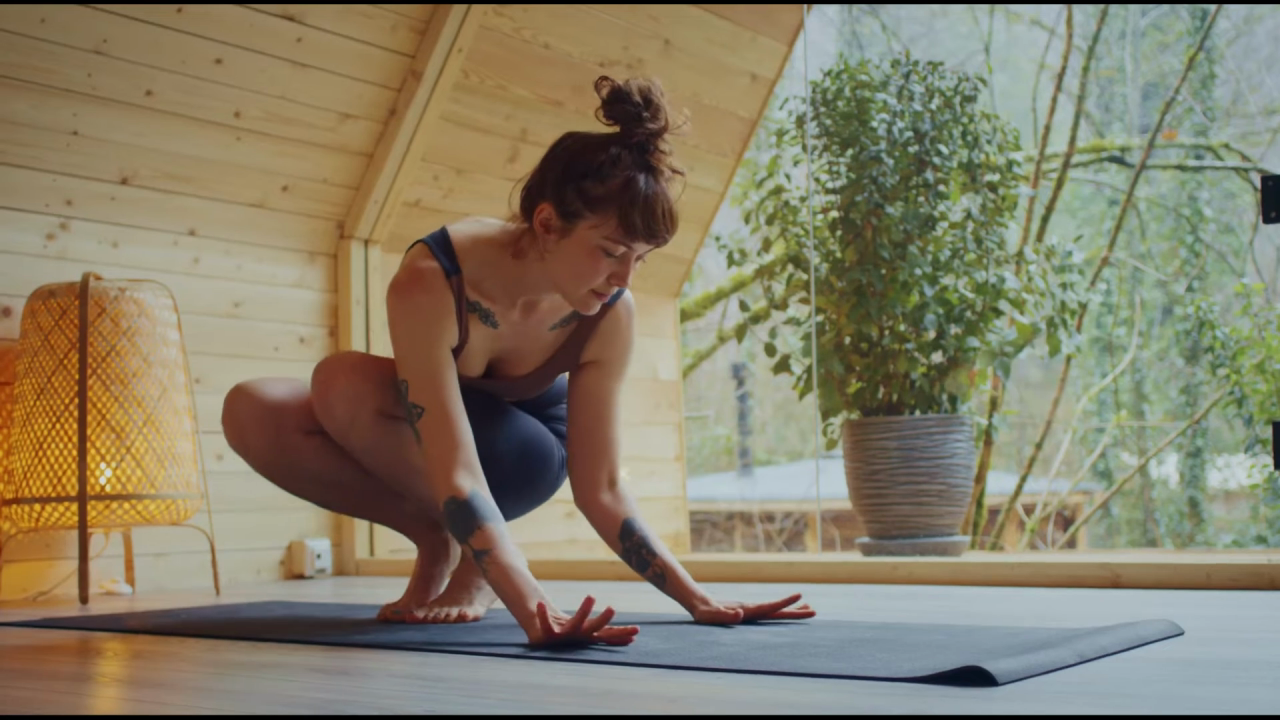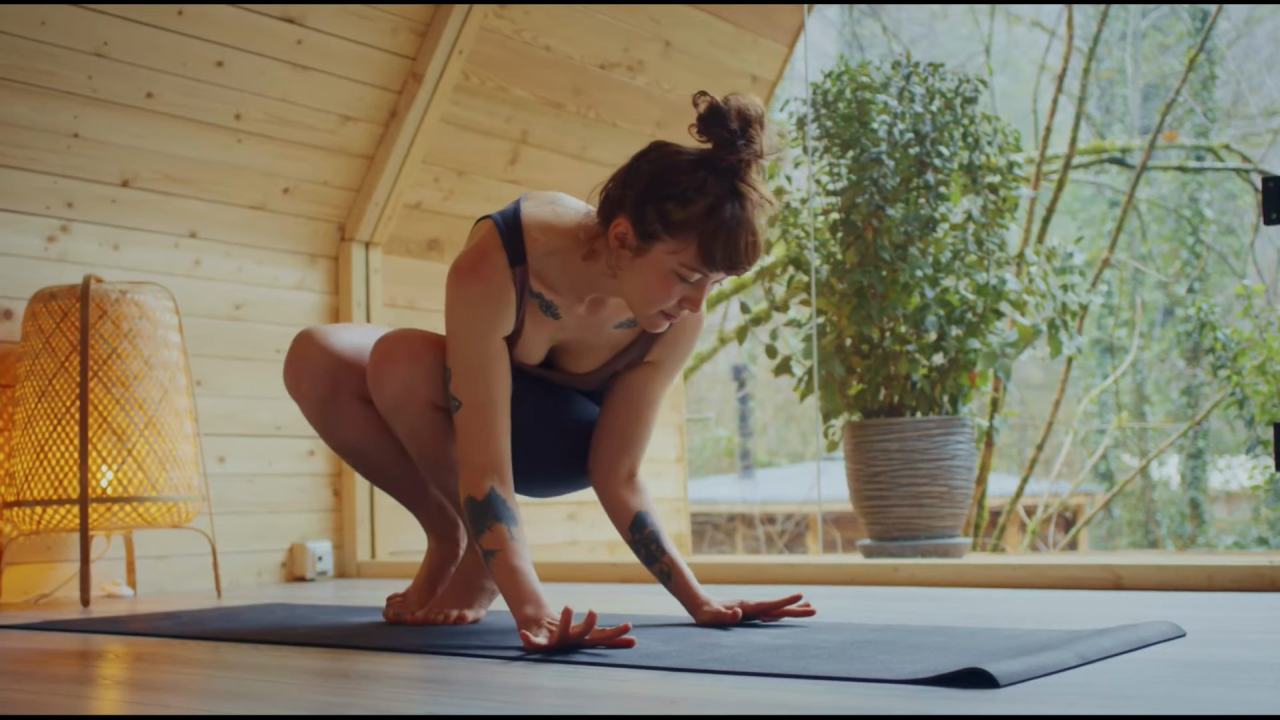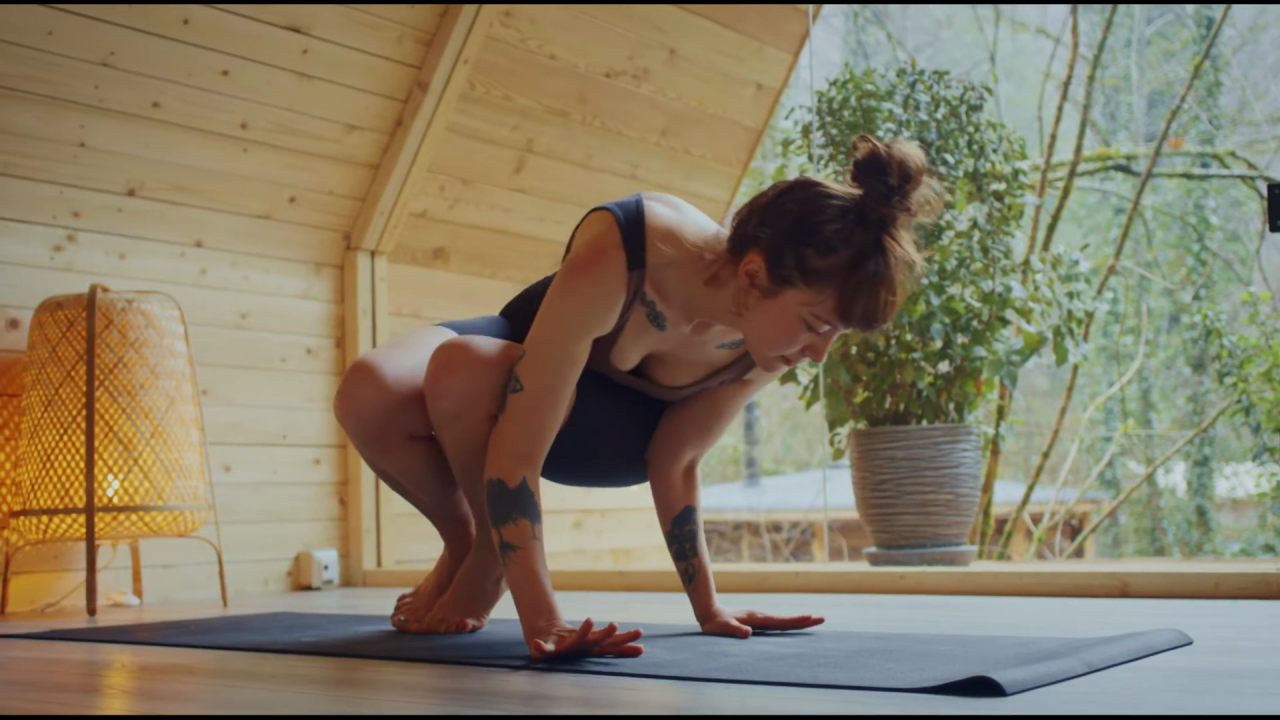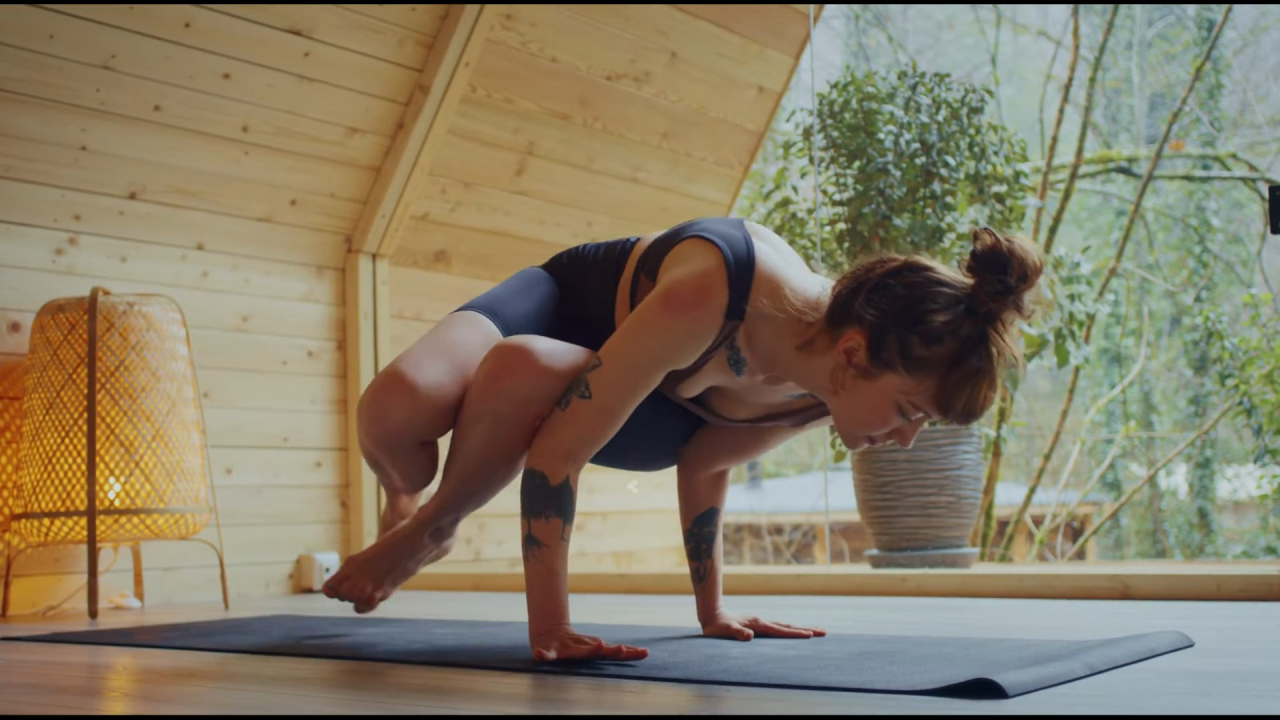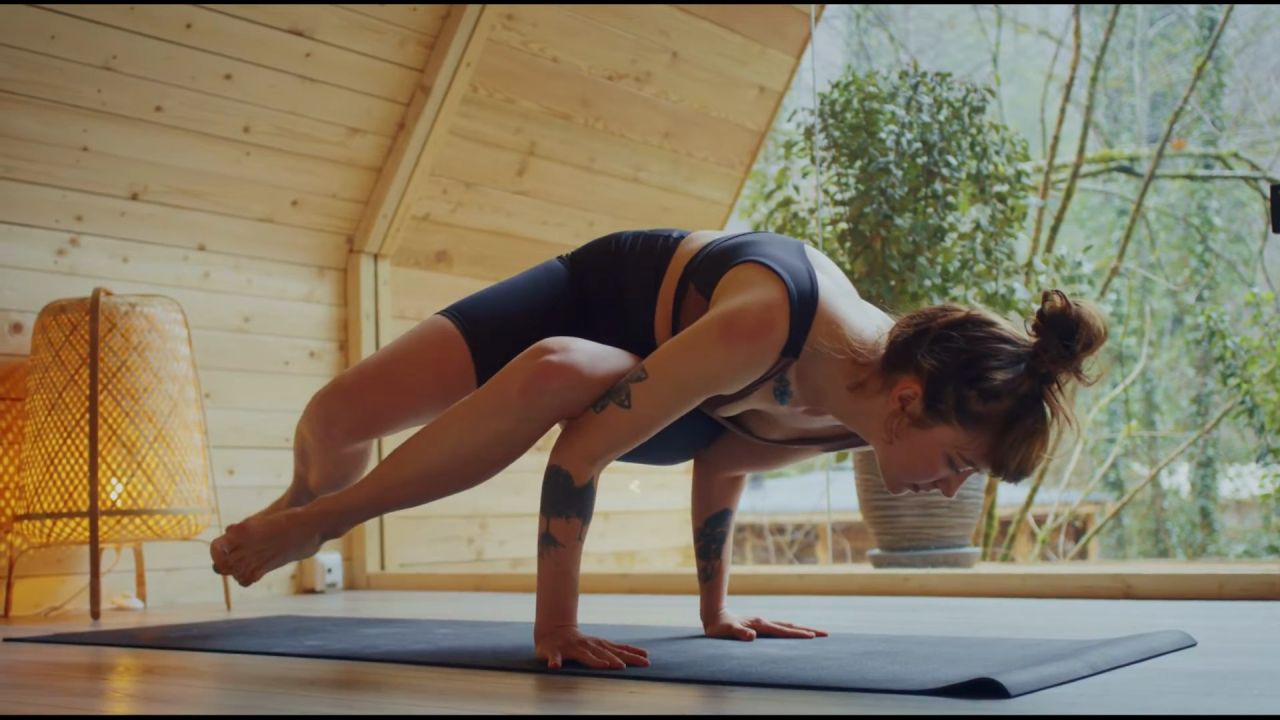
dt=1s
person 1, frame 1
left shoulder: (609, 318)
right shoulder: (428, 284)
left elbow: (600, 491)
right elbow: (456, 476)
left wrist: (697, 601)
right wrist: (534, 609)
left hip: (529, 449)
right hip: (419, 451)
left knee: (341, 385)
right knee: (251, 412)
left ankle: (479, 558)
right ankle: (436, 542)
person 1, frame 2
left shoulder: (676, 324)
right shoulder: (493, 265)
left elbow: (617, 478)
right elbow: (486, 468)
left wrist: (698, 601)
right wrist: (533, 612)
left hip: (567, 437)
right hip: (462, 416)
left knee: (404, 366)
right knee: (316, 360)
left ankle: (482, 561)
right ankle: (447, 538)
person 1, frame 3
left shoulder: (770, 333)
right shoulder: (612, 260)
left elbow: (674, 463)
right elbow: (517, 450)
left wrist: (708, 606)
right wrist: (542, 621)
left hip: (615, 429)
right hip: (523, 354)
right knee: (370, 392)
left ankle: (492, 560)
right ankle: (466, 546)
person 1, frame 4
left shoulder: (832, 383)
right shoulder: (708, 294)
left elbow: (705, 465)
right elbow: (557, 447)
left wrist: (712, 609)
right wrist: (548, 627)
left hip: (656, 405)
right hip: (565, 301)
right knee: (396, 408)
right ankle: (412, 515)
person 1, frame 5
left shoulder: (866, 407)
right shoulder: (764, 325)
left elbow: (722, 462)
right elbow: (582, 447)
left wrist: (715, 608)
right wrist: (555, 625)
left hip: (664, 389)
right hip: (598, 291)
right knee: (341, 415)
left ankle: (322, 523)
right ankle: (306, 509)
